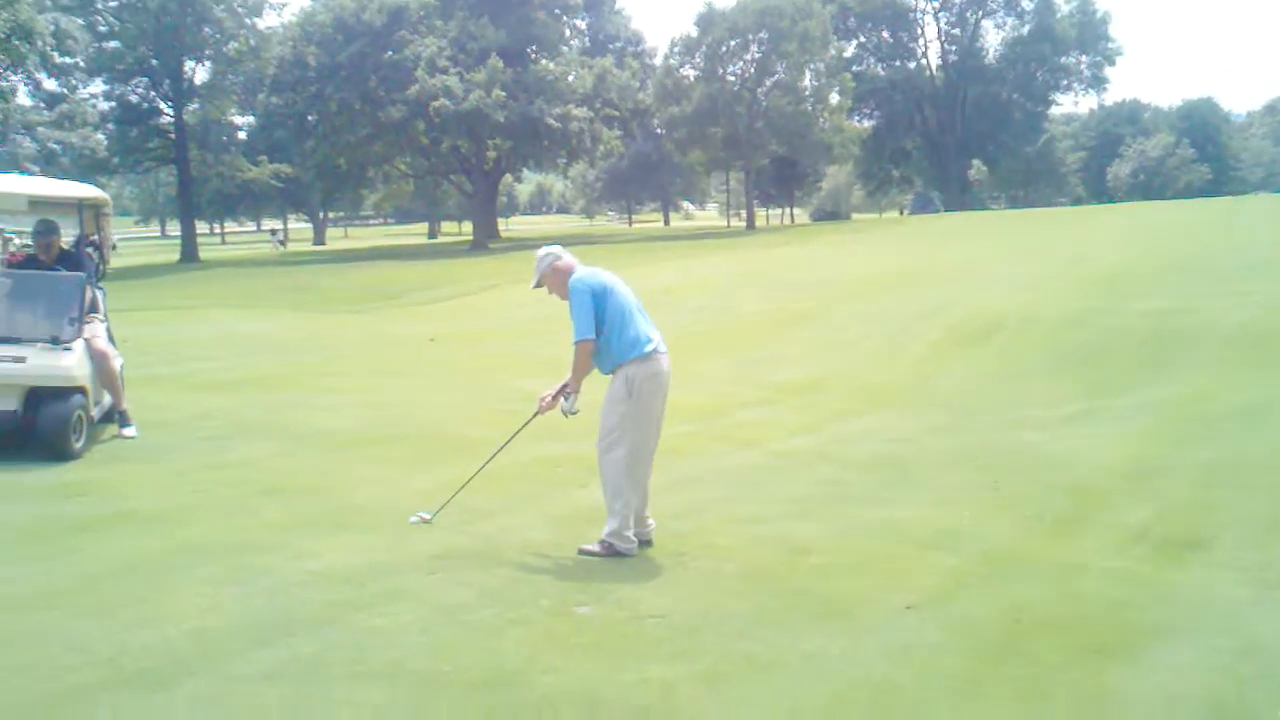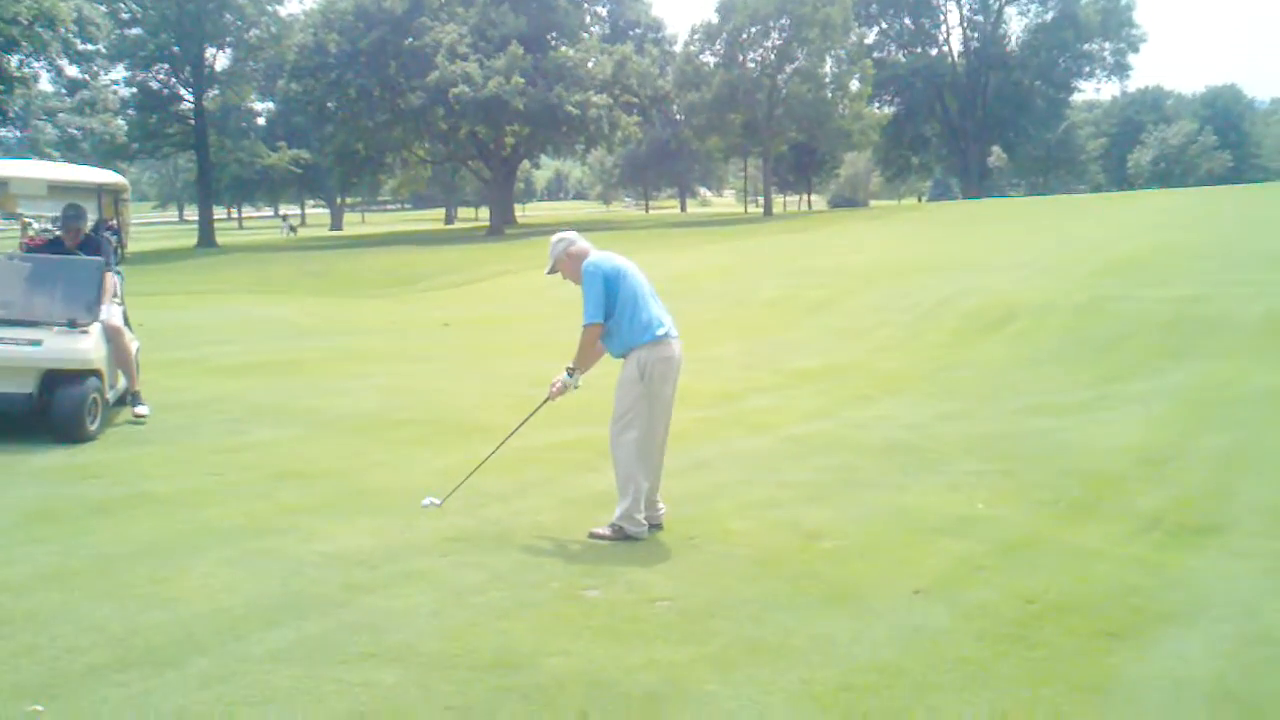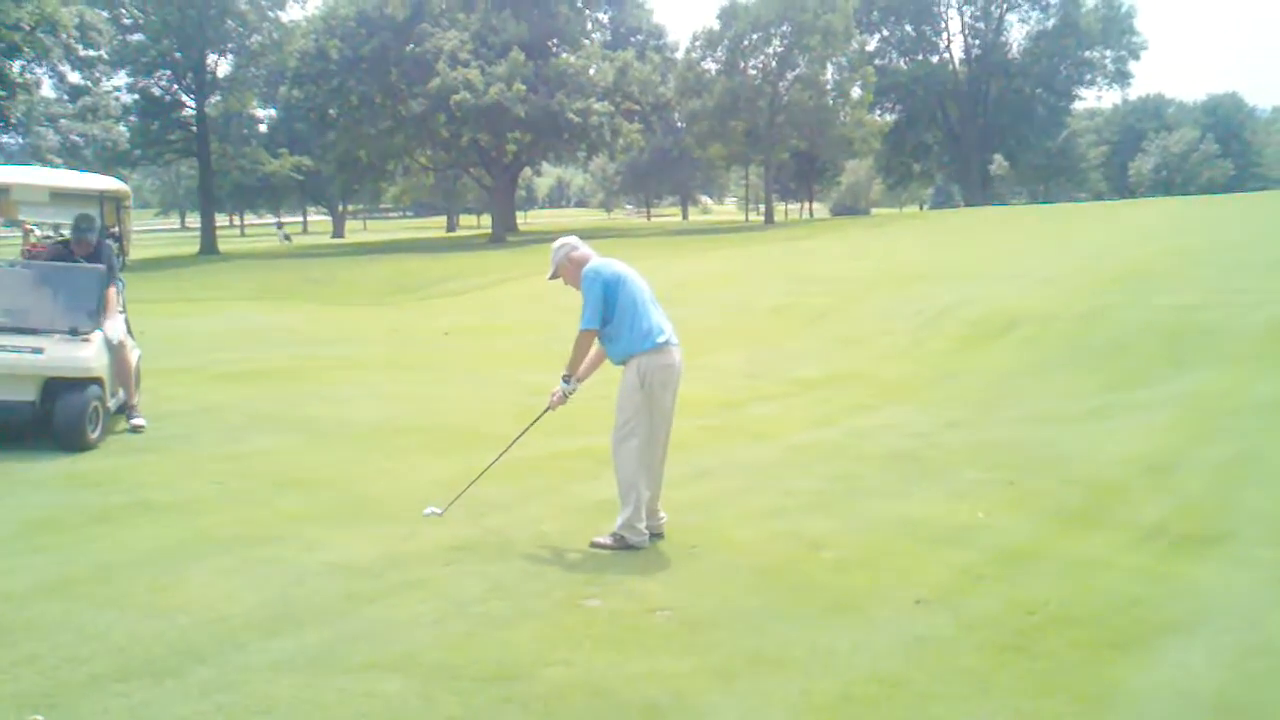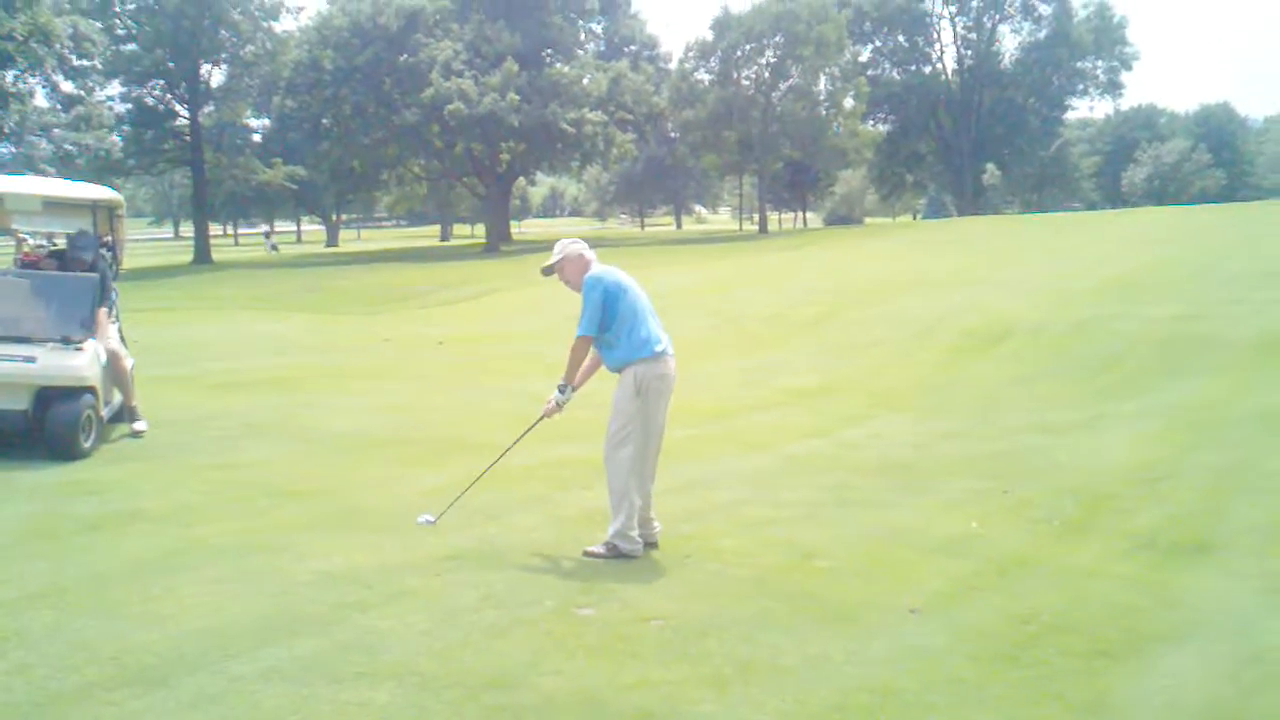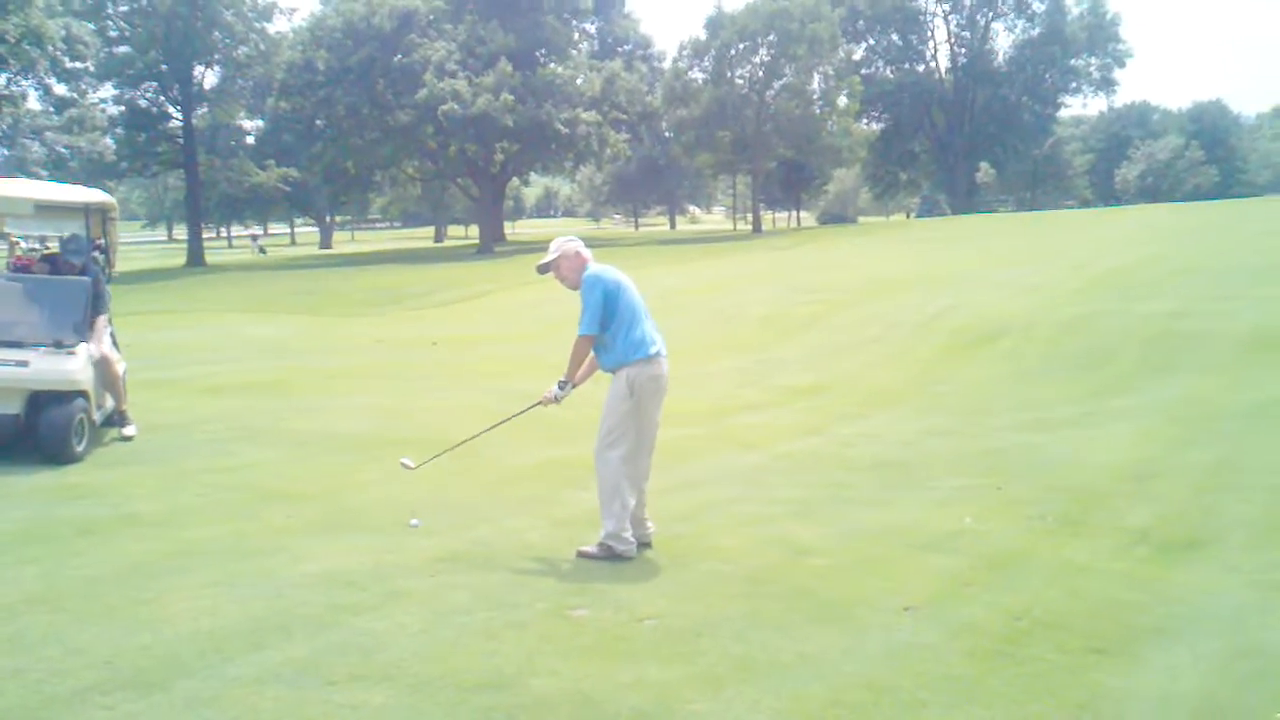
dt=0.4s
person 1, frame 1
left shoulder: (579, 283)
right shoulder: (596, 279)
left elbow: (585, 345)
right elbow: (597, 348)
left wrist: (572, 392)
right wrist: (561, 388)
left hip: (636, 371)
right hip: (652, 364)
left knee: (615, 452)
right knee: (633, 453)
left ankle: (621, 538)
right ankle: (638, 528)
person 1, frame 2
left shoulder: (592, 267)
right shoulder: (610, 264)
left elbow: (593, 329)
right elbow: (607, 334)
left wrist: (572, 371)
right wrist: (574, 374)
left hip: (647, 355)
right hip: (664, 349)
left knee: (628, 436)
right knee: (647, 437)
left ankle: (631, 521)
right ankle: (650, 512)
person 1, frame 3
left shoulder: (593, 272)
right shoulder: (612, 271)
left elbow: (588, 334)
right elbow: (607, 340)
left wrist: (567, 379)
right wrist: (576, 381)
left hip: (646, 362)
right hip: (665, 357)
left knee: (629, 446)
right knee: (648, 445)
left ankle: (632, 531)
right ankle: (651, 521)
person 1, frame 4
left shoulder: (595, 279)
right shoulder: (609, 279)
left elbow: (584, 342)
right elbow: (601, 349)
left wrist: (563, 389)
right wrist: (571, 389)
left hip: (642, 371)
right hip: (657, 367)
left knee: (621, 455)
right knee: (639, 454)
left ankle: (625, 540)
right ankle: (644, 530)
person 1, frame 5
left shoulder: (594, 277)
right shoulder: (605, 279)
left elbow: (586, 340)
right elbow: (603, 348)
left wrist: (564, 384)
right wrist: (572, 385)
left hip: (635, 371)
right hip: (649, 367)
left knee: (612, 454)
right knee: (632, 454)
left ankle: (618, 541)
right ankle: (638, 530)
person 2, frame 1
left shoulder: (77, 259)
right shoulder: (27, 265)
left elbow: (85, 292)
left hip: (84, 318)
left knee: (100, 351)
left ankle: (122, 412)
person 2, frame 2
left shoulder: (98, 244)
right shoulder: (49, 248)
left elbow: (108, 276)
left wrist: (104, 304)
left hip: (99, 303)
left knee: (115, 327)
left ankle: (135, 393)
person 2, frame 3
left shoulder: (103, 253)
right shoulder: (58, 251)
left elbow: (111, 288)
left wrist: (111, 319)
left knee: (118, 341)
left ankle: (131, 406)
person 2, frame 4
left shoulder: (100, 269)
right shoulder: (55, 258)
left elbow: (102, 309)
left wrist: (99, 342)
left hip: (94, 322)
left knee: (112, 351)
left ankle: (132, 409)
person 2, frame 5
left shoulder: (93, 274)
right shoulder: (47, 262)
left elbow: (101, 315)
left wrist: (94, 343)
right wrist: (36, 272)
left knee: (104, 356)
left ankle: (122, 413)
